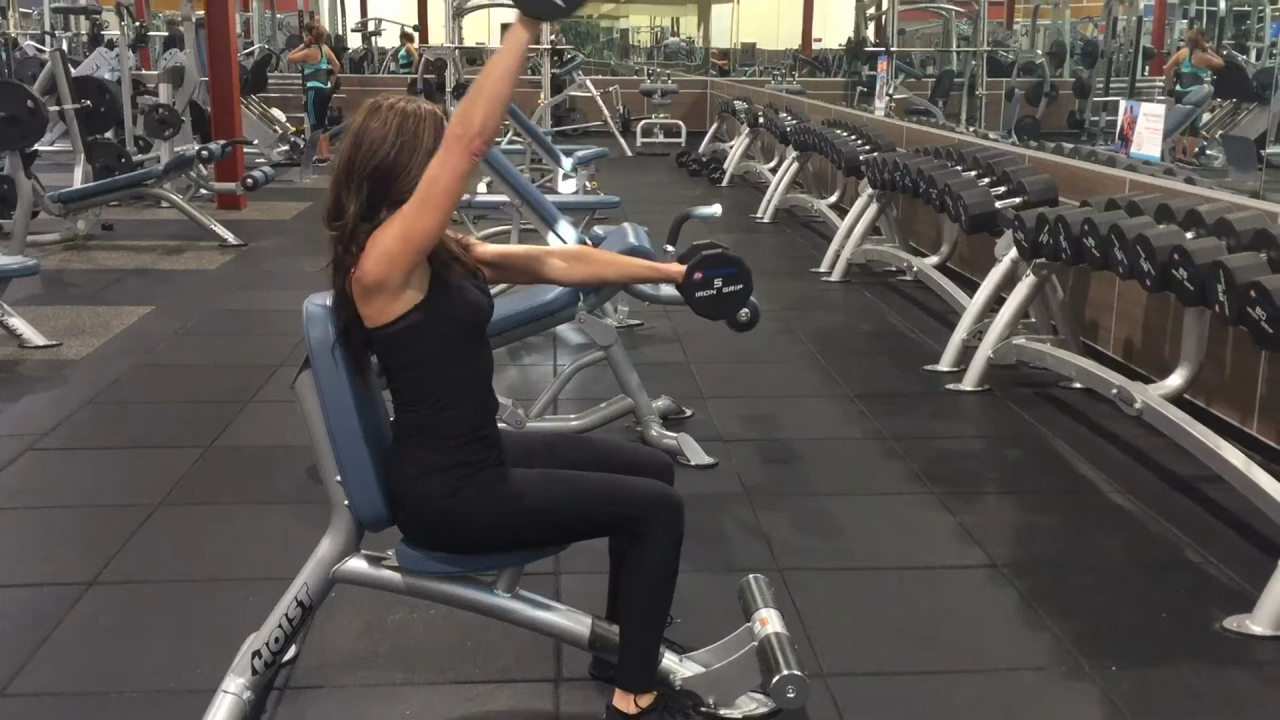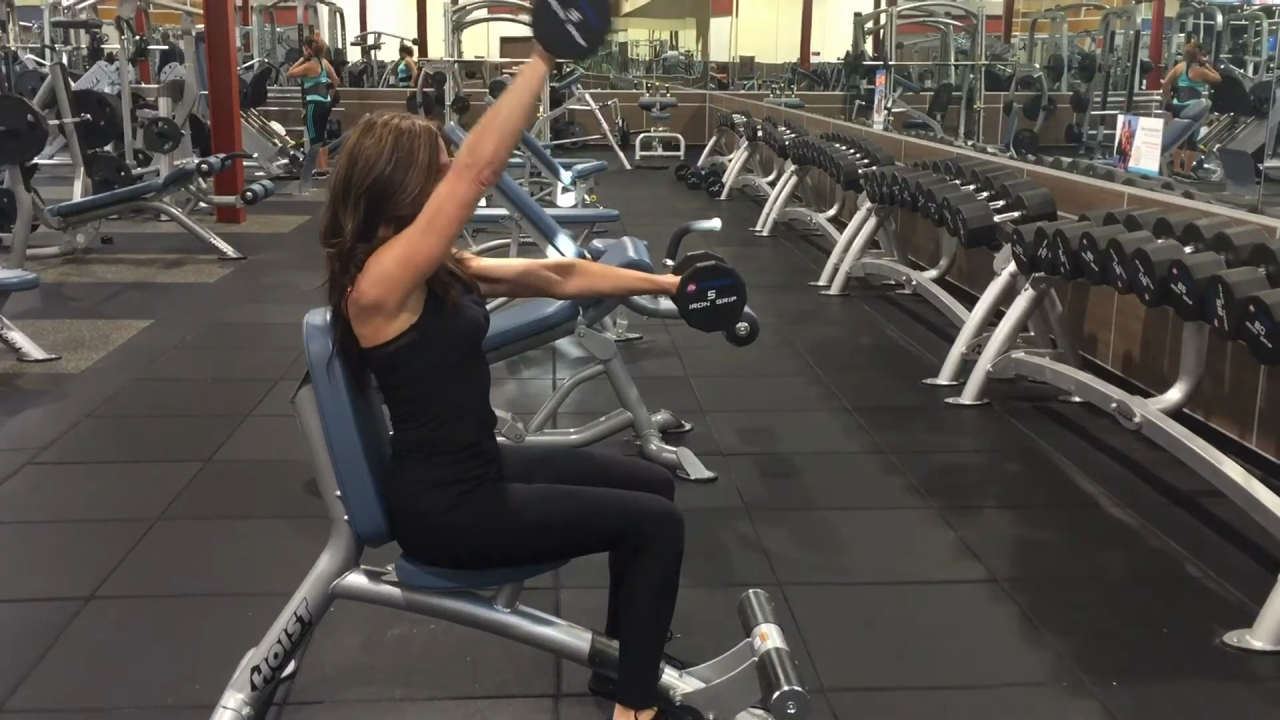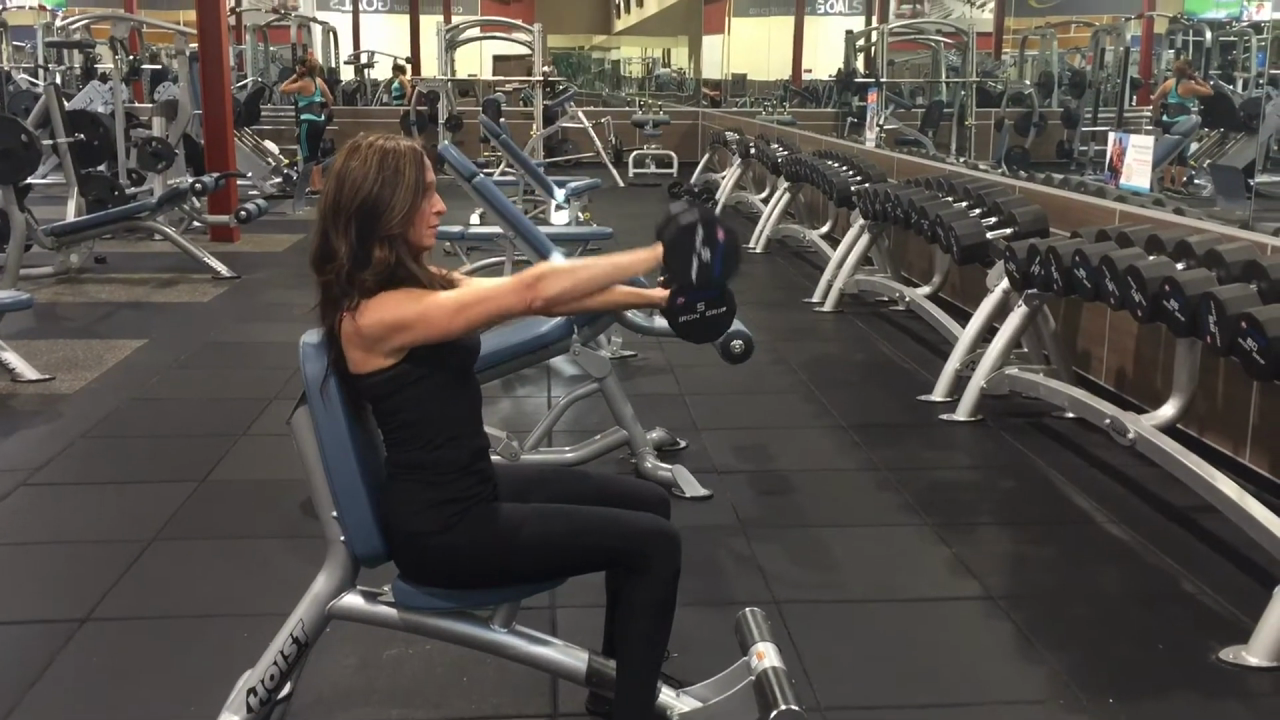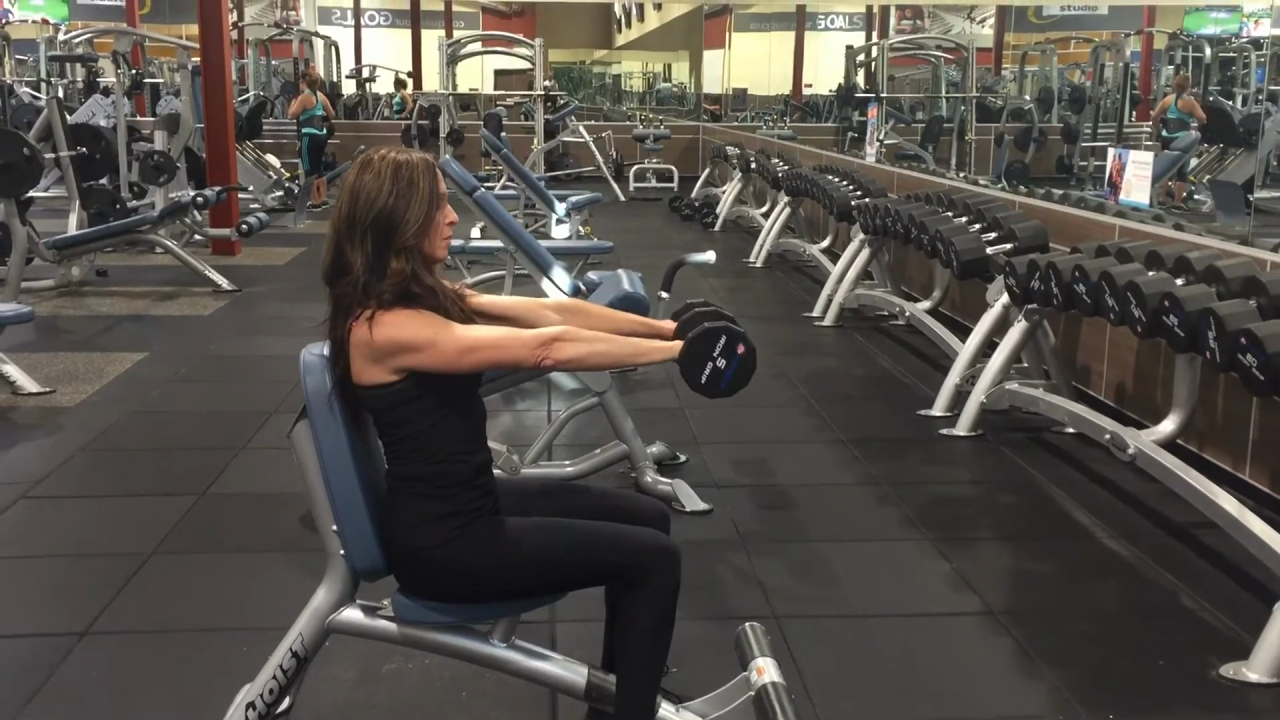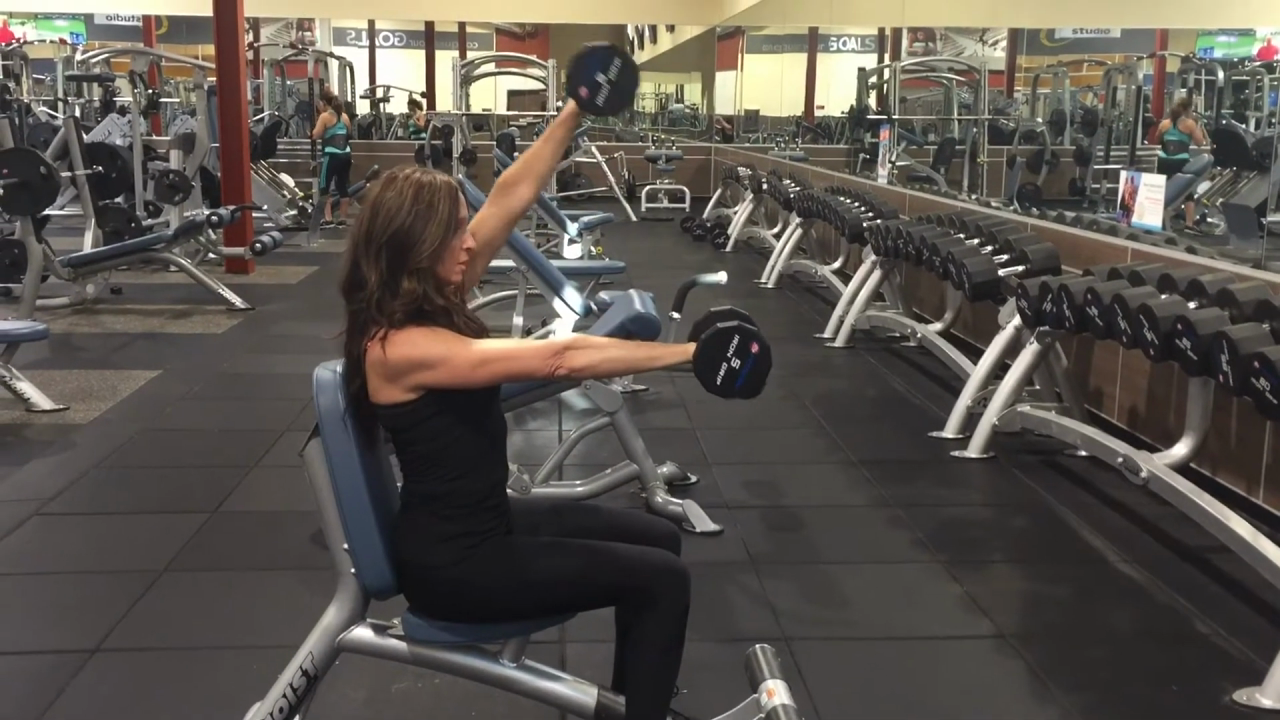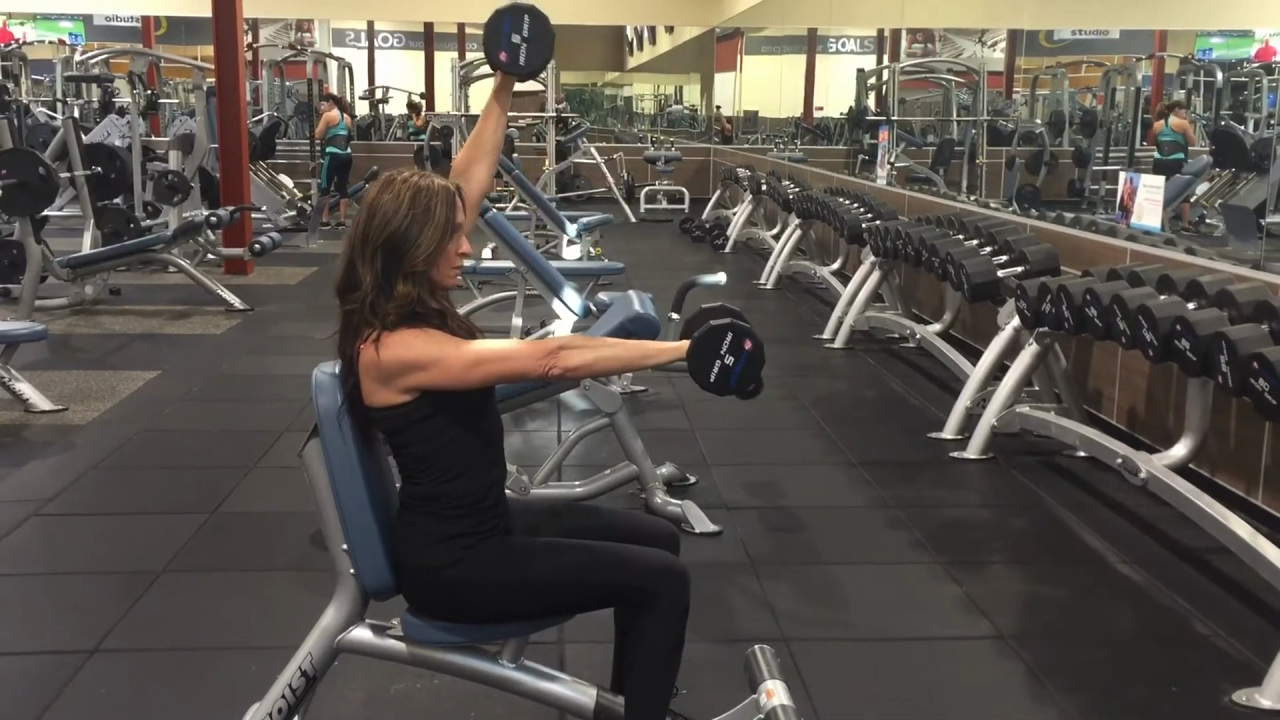
dt=0.7s
person 1, frame 1
left shoulder: (437, 255)
right shoulder: (383, 262)
left elbow: (558, 264)
right elbow: (470, 144)
left wrist: (669, 272)
right wrist: (524, 27)
left hip: (476, 454)
right hip: (445, 492)
left knee: (651, 470)
right knee: (655, 508)
left ankle: (623, 642)
person 1, frame 2
left shoulder: (433, 271)
right shoulder: (379, 280)
left elbow: (554, 275)
right elbow: (477, 172)
left wrist: (663, 284)
right wrist: (539, 61)
left hip: (476, 466)
right hip: (446, 507)
left knee: (651, 485)
right knee: (657, 522)
left ankle: (625, 656)
person 1, frame 3
left shoulder: (413, 283)
right shoulder: (375, 314)
left elbow: (529, 293)
right elbow: (531, 291)
left wrist: (653, 295)
right wrist: (658, 252)
left hip: (469, 487)
right hip: (440, 527)
left knee: (648, 504)
right knee: (653, 542)
person 1, frame 4
left shoulder: (424, 296)
right shoulder: (384, 327)
left elbow: (549, 313)
right elbow: (546, 348)
left wrist: (663, 327)
right wrist: (675, 349)
left hip: (471, 500)
right hip: (442, 540)
left knee: (647, 518)
right knee: (655, 559)
person 1, frame 5
left shoulder: (434, 300)
right shoulder: (400, 347)
left elbow: (512, 197)
right elbow: (558, 359)
left wrist: (571, 117)
right wrist: (687, 352)
left hip: (484, 521)
right hip: (453, 561)
left knee: (658, 540)
right knee: (663, 578)
person 1, frame 6
left shoulder: (413, 309)
right shoulder: (393, 348)
left elbow: (471, 184)
right elbow: (550, 359)
left wrist: (501, 94)
right wrist: (683, 349)
left hip: (482, 521)
right hip: (452, 561)
left knee: (656, 540)
right knee: (663, 580)
